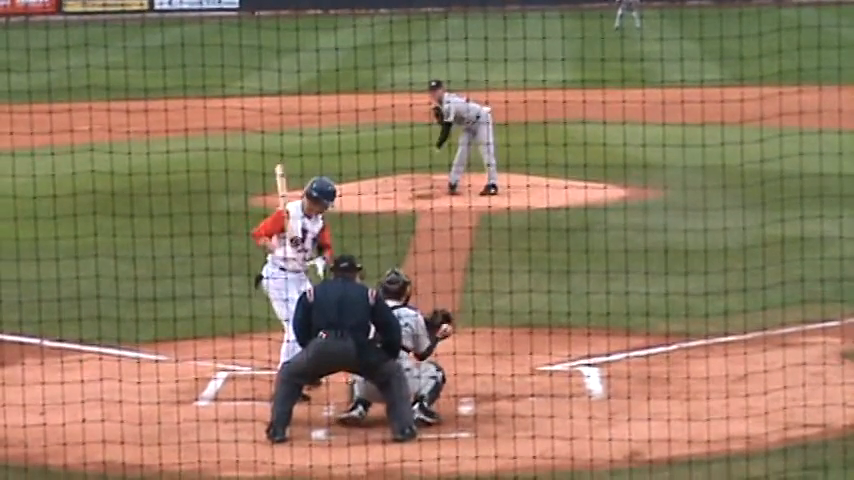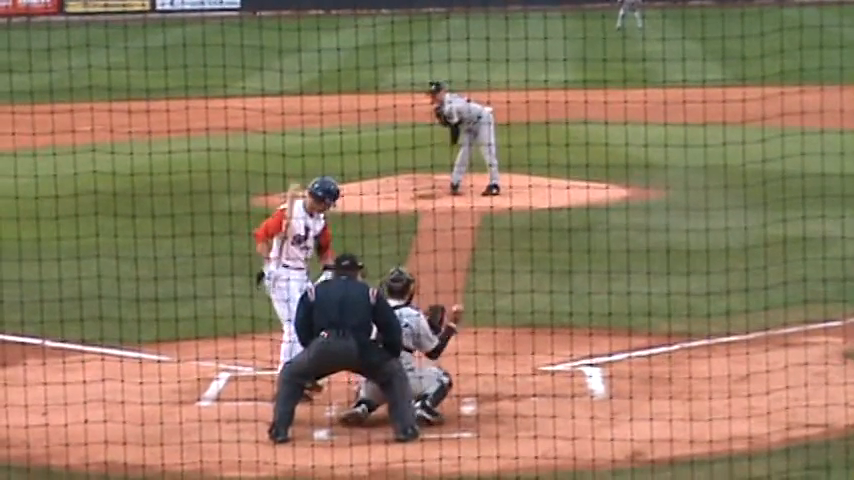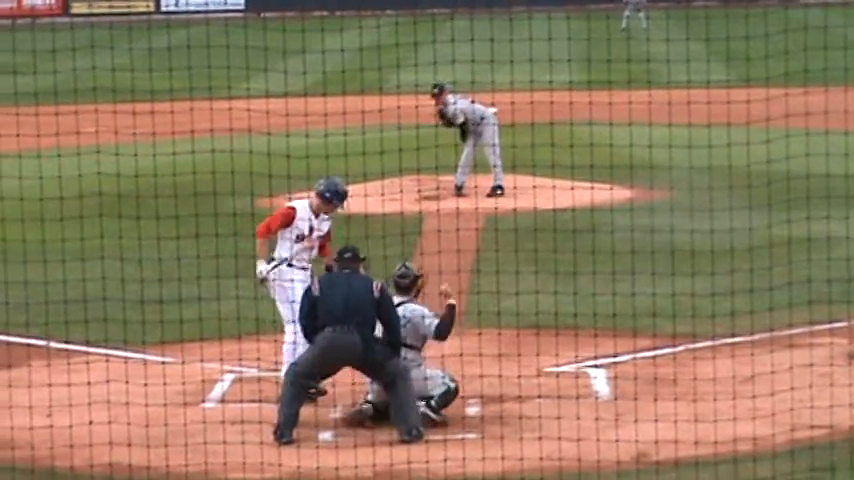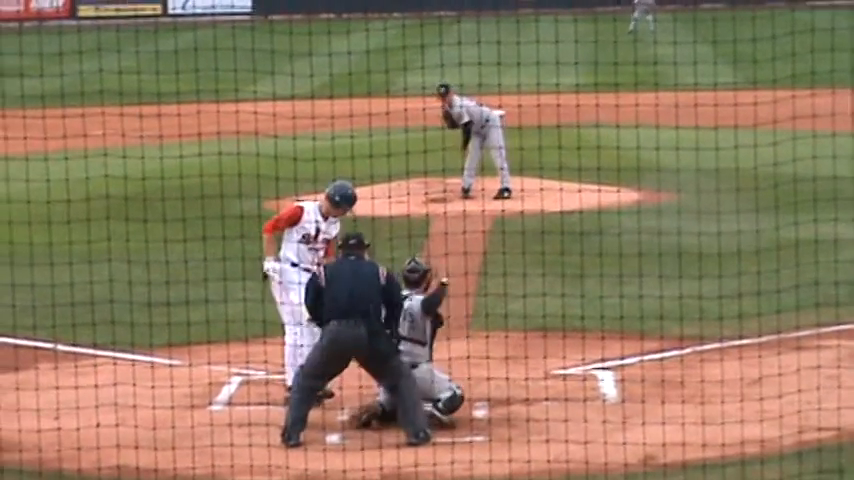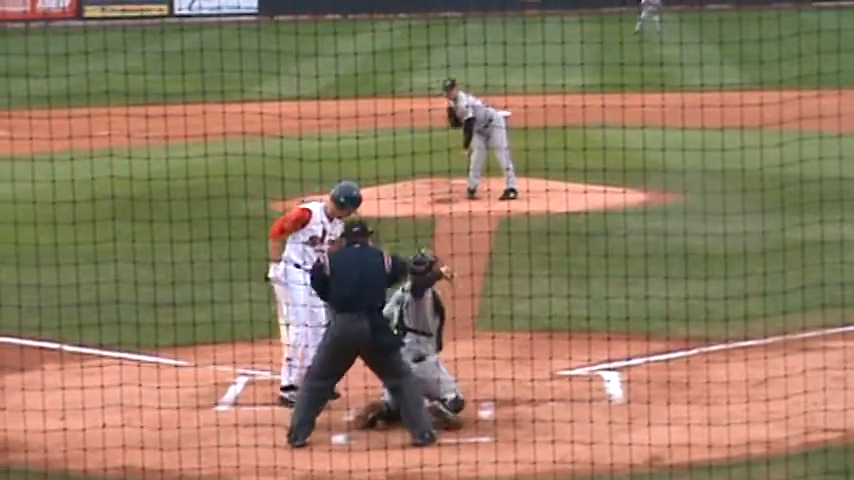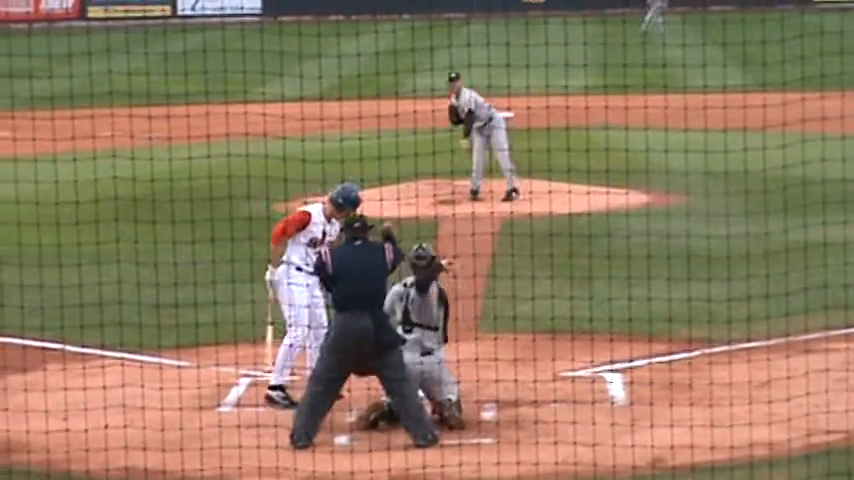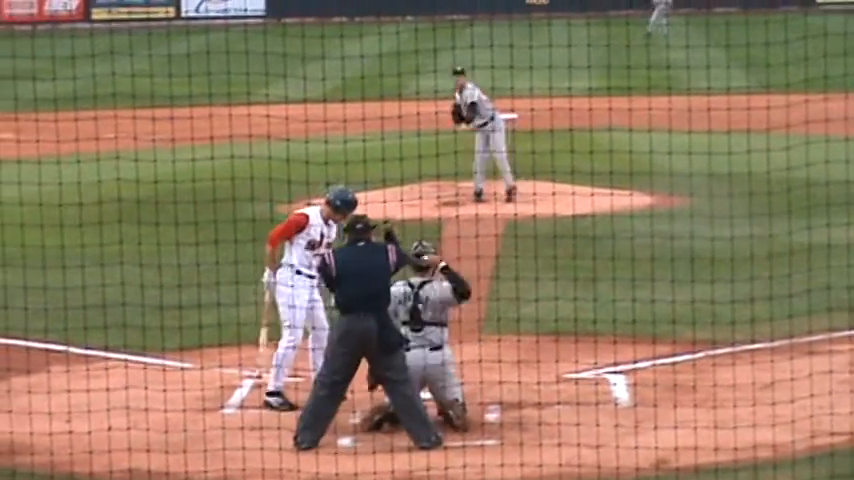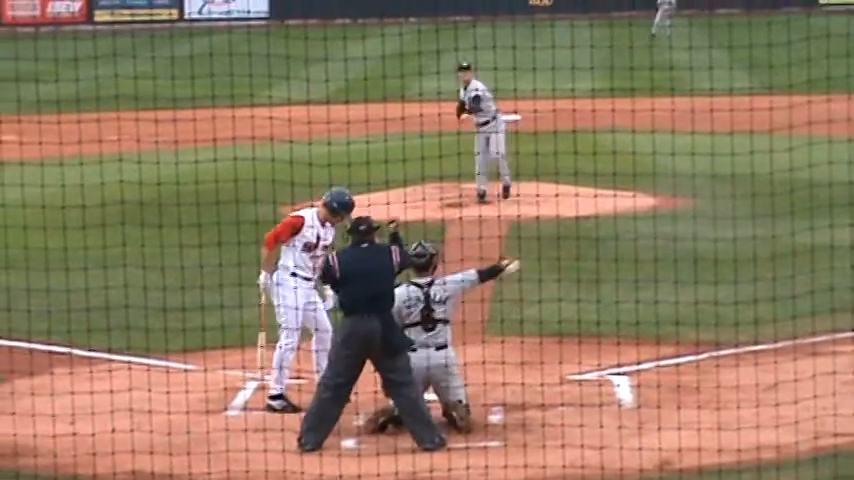
dt=0.1s
person 1, frame 1
left shoulder: (320, 222)
right shoulder: (287, 214)
left elbow: (327, 249)
right elbow: (259, 234)
left wrist: (322, 260)
right wrist: (278, 250)
left hip: (300, 277)
right hip: (278, 276)
right knee: (296, 328)
person 1, frame 2
left shoulder: (320, 220)
right shoulder: (289, 213)
left elbow: (325, 247)
right elbow: (261, 235)
left wrist: (327, 271)
right wrist: (269, 264)
left hip: (301, 274)
right hip: (281, 275)
right knee: (294, 327)
person 1, frame 3
left shoulder: (325, 221)
right shoulder: (293, 211)
left elbow: (324, 247)
right elbow: (262, 230)
right wrist: (262, 263)
left hip: (305, 275)
right hip: (285, 274)
right knee: (296, 329)
person 1, frame 4
left shoulder: (333, 224)
right shoulder: (301, 211)
right elbow: (269, 228)
right wrist: (269, 260)
left hip: (310, 276)
right hip: (289, 274)
left knee: (314, 329)
right knee: (296, 330)
right ankle: (293, 387)
person 1, frame 5
left shoulder: (337, 225)
right shoulder: (307, 213)
right elbow: (276, 232)
right wrist: (274, 265)
left hip: (313, 277)
right hip: (292, 275)
left knee: (319, 329)
right knee: (298, 331)
right ankle: (288, 388)
person 1, frame 6
left shoulder: (334, 225)
right shoulder: (307, 215)
right elbow: (277, 235)
right wrist: (273, 268)
left hip: (312, 280)
right hip: (292, 277)
left knee: (320, 329)
right knee: (297, 332)
right ankle: (276, 387)
person 1, frame 7
left shoulder: (332, 227)
right shoulder: (304, 218)
right elbow: (274, 238)
right wrist: (270, 270)
left hip: (312, 283)
right hip: (292, 280)
left knee: (321, 331)
right knee: (293, 336)
right ankle: (273, 392)
person 1, frame 8
left shoulder: (330, 229)
right shoulder: (301, 220)
right elbow: (270, 240)
right wrist: (266, 273)
left hip: (309, 285)
right hip: (288, 282)
left knee: (324, 331)
right knee: (289, 338)
right ankle: (275, 396)
person 2, frame 1
left shoulder: (312, 293)
right shoulder: (369, 294)
left elbow: (301, 331)
right elbow: (391, 330)
left wrist: (314, 352)
right wrist: (389, 356)
left hip: (322, 347)
right hip: (357, 349)
left knee: (288, 375)
right knee: (393, 375)
left ankle: (277, 430)
right ankle: (403, 428)
person 2, frame 2
left shoulder: (314, 291)
right shoulder: (370, 293)
left elbow: (302, 330)
right elbow: (390, 329)
left wrist: (317, 351)
right wrist: (392, 357)
left hip: (323, 347)
right hip: (359, 348)
left knee: (290, 375)
right knee: (395, 375)
left ankle: (279, 430)
right ankle: (406, 429)
person 2, frame 3
left shoulder: (317, 285)
right shoulder: (374, 286)
left elbow: (307, 324)
right elbow: (392, 323)
right wrist: (393, 353)
left hip: (328, 341)
right hip: (363, 343)
left knee: (295, 377)
right knee: (398, 376)
left ankle: (284, 431)
right ankle: (410, 429)
person 2, frame 4
left shoulder: (323, 272)
right shoulder: (379, 271)
left elbow: (313, 307)
right elbow: (396, 302)
right wrist: (388, 329)
left hip: (336, 333)
right hip: (370, 334)
left knee: (306, 379)
right knee: (401, 378)
left ankle: (292, 434)
right ankle: (417, 432)
person 2, frame 5
left shoulder: (327, 261)
right shoulder: (384, 259)
left elbow: (319, 288)
right elbow: (400, 272)
left hip: (341, 326)
right hip: (373, 327)
left knee: (315, 380)
right knee: (402, 378)
left ankle: (298, 433)
right ankle: (422, 432)
person 2, frame 6
left shoulder: (329, 256)
right shoulder: (384, 251)
left elbow: (326, 283)
right elbow: (397, 256)
right wrist: (389, 237)
left hip: (344, 324)
right hip: (376, 324)
left knee: (323, 380)
right knee: (398, 380)
left ankle: (302, 434)
right ankle: (422, 433)
person 2, frame 7
left shoulder: (333, 258)
right shoulder: (387, 252)
left elbow: (329, 283)
right elbow: (402, 258)
right wrist: (390, 236)
left hip: (348, 326)
right hip: (380, 326)
left knee: (328, 383)
right knee: (400, 383)
left ankle: (306, 437)
right ankle: (426, 436)
person 2, frame 8
left shoulder: (336, 260)
right shoulder: (391, 254)
left elbow: (334, 284)
right elbow: (404, 259)
right wrist: (395, 236)
left hip: (352, 327)
right hip: (384, 327)
left knee: (332, 384)
right knee: (404, 384)
left ankle: (310, 438)
right ankle: (429, 437)
person 3, frame 1
right shoulder: (414, 316)
right elbow: (422, 354)
right wrist: (439, 337)
left hip: (368, 386)
left knee: (357, 378)
right knee: (435, 372)
left ankle: (358, 407)
right ankle: (421, 407)
person 3, frame 2
right shoulder: (415, 316)
right elbow: (433, 352)
right wrist: (451, 325)
right knee: (443, 377)
left ankle: (361, 407)
right ankle: (424, 405)
person 3, frame 3
right shoulder: (418, 311)
right elbow: (442, 333)
right wrist: (450, 302)
right hip: (409, 378)
left knee: (380, 409)
right knee: (450, 386)
left ankle: (368, 408)
right ankle: (429, 405)
person 3, frame 4
right shoulder: (418, 302)
right elbow: (429, 306)
right wrist: (443, 283)
right hip: (417, 372)
left knee: (388, 408)
right knee: (455, 397)
left ankle: (378, 409)
right ankle: (437, 408)
person 3, frame 5
left shoulder: (400, 292)
right shoulder: (424, 293)
right elbow: (418, 284)
right wrist: (440, 273)
right hip: (424, 365)
left knee: (393, 407)
right knee: (456, 401)
left ankle: (382, 409)
right ankle: (444, 407)
person 3, frame 6
left shoulder: (398, 289)
right shoulder: (431, 289)
right elbow: (421, 283)
right wrist: (440, 266)
left hip: (402, 360)
right hip: (431, 360)
left knee: (396, 406)
right knee: (450, 403)
left ankle: (383, 410)
right ankle: (446, 408)
person 3, frame 7
left shoulder: (397, 290)
right shoulder: (440, 288)
right elbow: (464, 293)
right wrist: (443, 266)
left hip: (407, 358)
right hip: (437, 357)
right knee: (454, 403)
left ankle: (387, 412)
right ankle: (452, 409)
person 3, frame 8
left shoulder: (399, 293)
right shoulder: (449, 284)
right elbow: (482, 275)
right wrist: (503, 266)
left hip: (412, 359)
right hip: (442, 357)
right knee: (456, 404)
left ankle: (388, 415)
right ankle: (456, 412)
person 4, frame 1
left shoulder: (448, 104)
right shoulder: (442, 103)
left elbow: (447, 128)
right elbow: (445, 123)
left wrist: (438, 145)
right wrist: (439, 116)
left hip: (481, 120)
right hip: (468, 125)
left knee: (487, 151)
right knee: (462, 152)
left ankle: (492, 184)
right ankle: (452, 184)
person 4, frame 2
left shoulder: (449, 106)
right shoulder: (443, 103)
left elbow: (455, 127)
right elbow: (448, 123)
left wrist: (453, 142)
right wrist: (440, 116)
left hip: (482, 120)
right hip: (470, 124)
left knee: (488, 151)
right knee: (463, 152)
left ankle: (494, 185)
right ankle: (455, 184)
person 4, frame 3
left shoulder: (453, 107)
right shoulder: (447, 104)
left elbow: (463, 127)
right elbow: (450, 124)
left wrist: (464, 140)
right wrist: (443, 118)
left hip: (486, 121)
right hip: (473, 125)
left knee: (492, 152)
right knee: (467, 153)
left ankle: (499, 186)
right ankle: (459, 185)
person 4, frame 4
left shoulder: (459, 106)
right shoulder: (449, 107)
left elbow: (466, 128)
right elbow: (453, 125)
left wrist: (465, 146)
right wrist: (447, 118)
left hip: (490, 123)
right hip: (477, 128)
left knee: (498, 155)
right knee: (472, 157)
left ankle: (506, 188)
right ankle: (466, 188)
person 4, frame 5
left shoulder: (464, 103)
right shoulder: (453, 103)
left elbow: (469, 126)
right elbow: (456, 124)
left wrist: (466, 147)
right wrist: (451, 116)
left hip: (494, 124)
right hip: (480, 129)
left knee: (502, 155)
right knee: (477, 157)
left ankle: (511, 189)
right ankle: (471, 188)
person 4, frame 6
left shoulder: (467, 96)
right shoulder: (454, 99)
left elbow: (470, 118)
right elbow: (456, 121)
left wrist: (465, 138)
right wrist: (453, 113)
left hip: (494, 123)
right hip: (480, 128)
left knee: (502, 154)
right knee: (478, 158)
left ankle: (512, 190)
right ankle: (475, 190)
person 4, frame 7
left shoulder: (471, 91)
right shoulder: (458, 95)
left elbow: (472, 111)
right elbow: (459, 120)
left wrist: (466, 123)
right wrist: (456, 113)
left hip: (494, 124)
right hip: (480, 127)
left knee: (500, 155)
right knee: (479, 159)
left ankle: (510, 187)
right ankle: (478, 191)
person 4, frame 8
left shoulder: (477, 86)
right shoulder: (462, 91)
left elbow: (475, 104)
right elbow: (463, 113)
left wrist: (467, 113)
right wrist: (461, 111)
left hip: (495, 124)
right hip: (480, 127)
left knee: (497, 154)
right knee: (480, 158)
left ankle: (506, 183)
right ankle: (482, 191)
